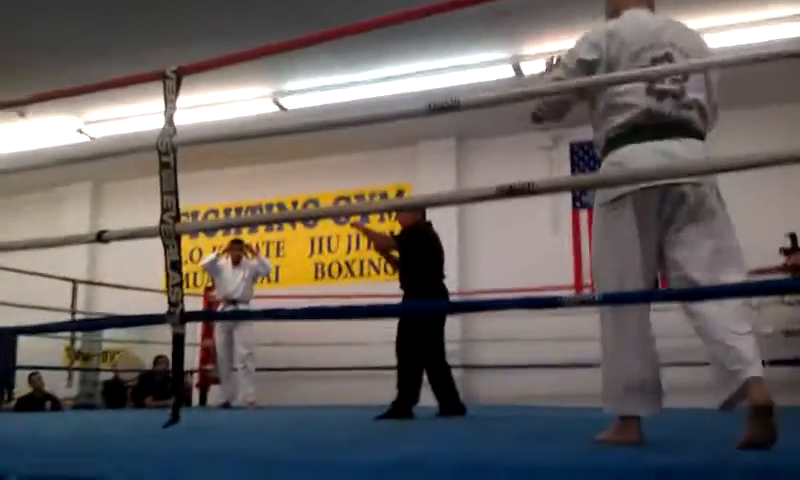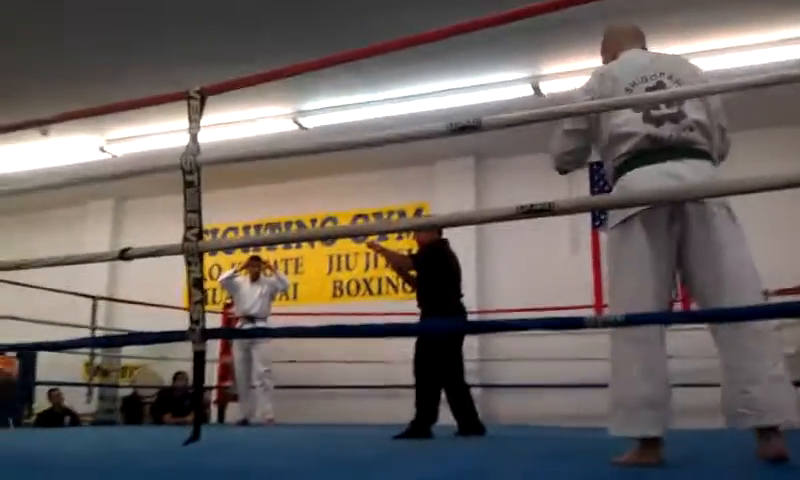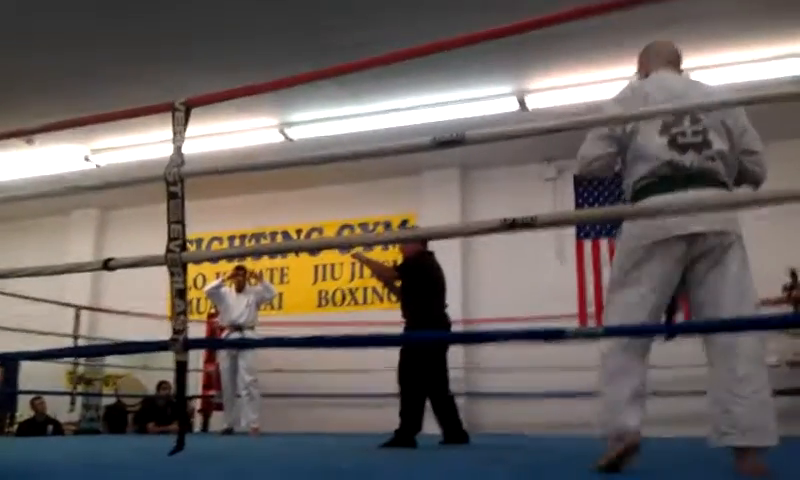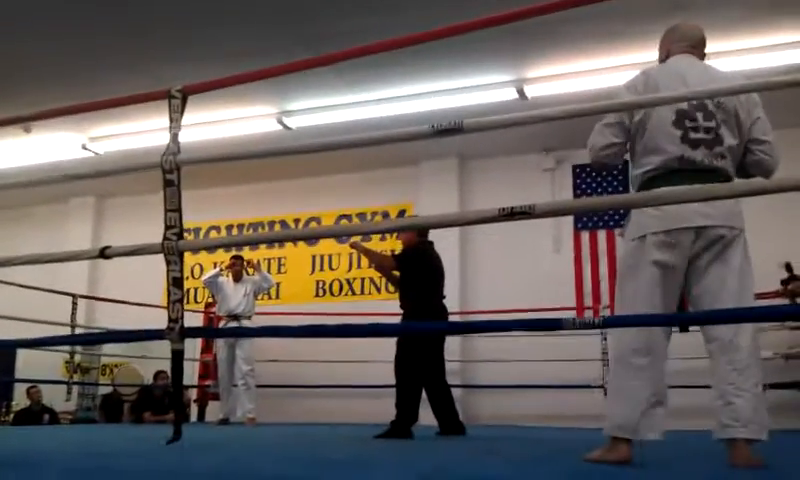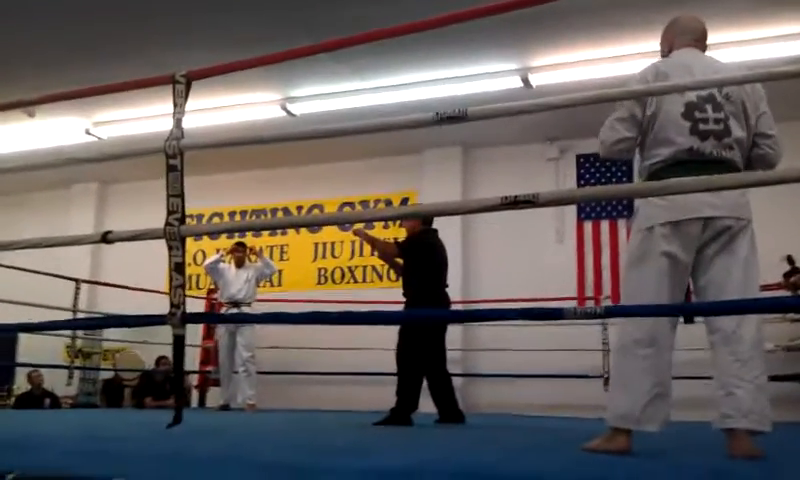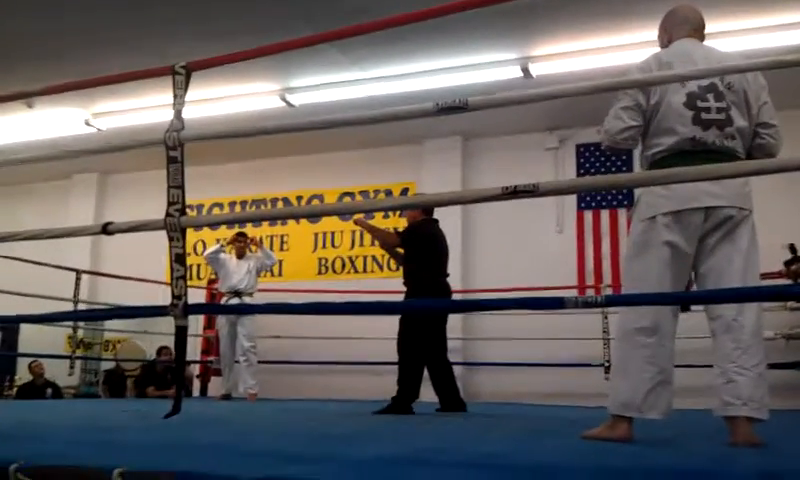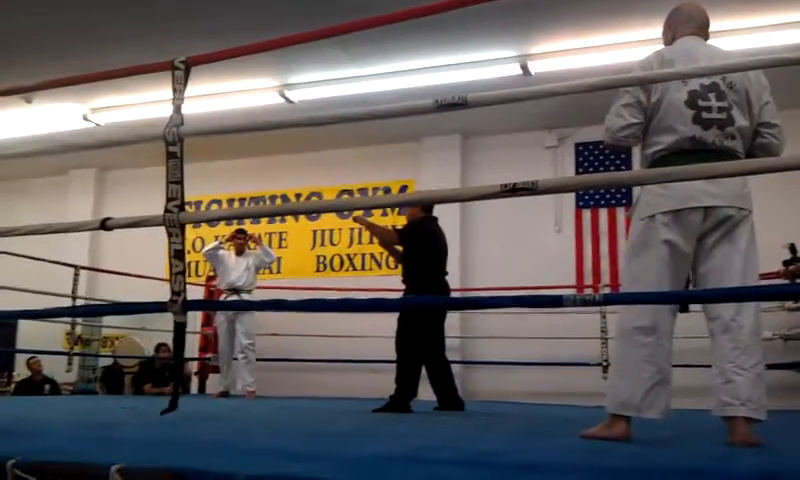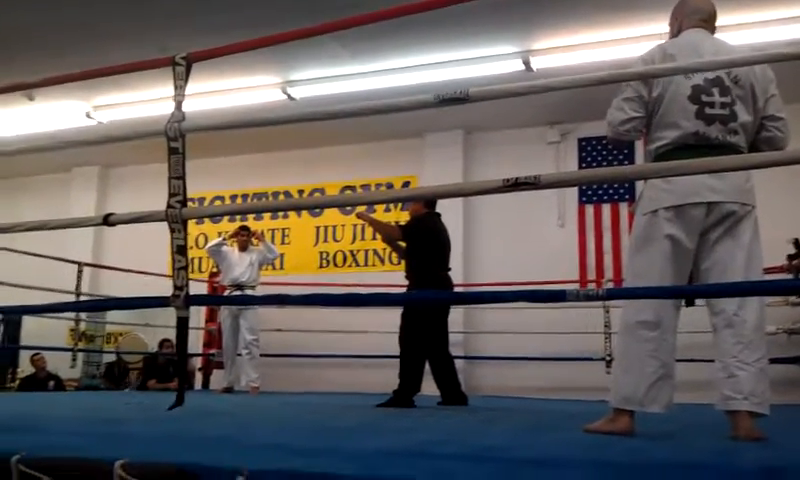
dt=0.4s
person 1, frame 1
left shoulder: (603, 38)
right shoulder: (692, 38)
left elbow: (546, 105)
right elbow: (708, 112)
left wrist: (553, 75)
left hip: (631, 166)
right hip: (690, 159)
left knee: (624, 296)
right knee: (711, 282)
left ankle: (628, 418)
right ankle: (752, 383)
person 1, frame 2
left shoulder: (601, 80)
right shoulder: (688, 69)
left elbow: (565, 156)
right elbow: (721, 143)
left wrist: (596, 139)
left hip: (640, 190)
right hip: (700, 183)
left knee: (638, 316)
right knee: (738, 304)
left ankle: (647, 439)
person 1, frame 3
left shoulder: (631, 96)
right shoulder: (720, 99)
left elbow: (591, 163)
right elbow: (755, 169)
left wrist: (628, 158)
left hip: (656, 216)
right hip: (714, 215)
left knee: (627, 325)
right knee: (733, 331)
left ankle: (624, 429)
person 1, frame 4
left shoulder: (643, 83)
right shoulder: (736, 88)
left elbow: (602, 151)
right elbow: (764, 160)
left hip: (660, 212)
right hip: (719, 211)
left knee: (639, 327)
right knee: (732, 328)
left ankle: (622, 438)
right ankle: (741, 441)
person 1, frame 5
left shoulder: (651, 76)
right shoulder: (743, 81)
left elbow: (613, 144)
right elbow: (768, 153)
left hip: (669, 203)
right hip: (727, 203)
left knee: (645, 315)
right knee: (736, 317)
left ankle: (622, 429)
right ankle: (741, 432)
person 1, frame 6
left shoulder: (651, 67)
right shoulder: (744, 71)
left elbow: (617, 135)
right elbow: (768, 142)
left hip: (671, 193)
right hip: (729, 193)
left knee: (647, 306)
right knee: (737, 305)
left ankle: (623, 417)
right ankle: (741, 419)
person 1, frame 7
left shoulder: (653, 65)
right shoulder: (747, 71)
left elbow: (618, 132)
right elbow: (771, 142)
left hip: (670, 192)
right hip: (729, 192)
left knee: (645, 305)
right knee: (735, 306)
left ankle: (620, 418)
right ankle: (740, 420)
person 1, frame 8
left shoulder: (656, 58)
right shoulder: (752, 63)
left elbow: (620, 125)
right elbow: (776, 136)
left hip: (673, 187)
right hip: (732, 187)
left knee: (649, 300)
right knee: (738, 301)
left ankle: (624, 411)
right ankle: (743, 413)
person 2, frame 1
left shoulder: (418, 232)
right shoulder: (423, 236)
left elbow: (389, 243)
right elbow: (408, 268)
left wrist: (362, 228)
right wrist: (386, 255)
left hip: (423, 302)
right hip: (429, 302)
left knee: (410, 353)
right knee: (432, 356)
left ankle: (403, 406)
right ankle: (451, 404)
person 2, frame 2
left shoulder: (435, 251)
right shoulder: (440, 254)
left elbow: (405, 262)
right elbow: (426, 285)
left wrist: (379, 249)
right wrist: (403, 274)
left hip: (440, 320)
right hip: (448, 320)
left knee: (428, 372)
right knee: (450, 375)
left ankle: (422, 425)
right ankle: (470, 424)
person 2, frame 3
left shoulder: (419, 262)
right shoulder: (426, 265)
left elbow: (390, 273)
right elbow: (411, 296)
left wrist: (363, 259)
right wrist: (388, 285)
left hip: (424, 331)
right hip: (432, 331)
left knee: (412, 383)
right knee: (435, 385)
left ankle: (406, 435)
right ankle: (455, 433)
person 2, frame 4
left shoulder: (418, 253)
right shoulder: (426, 255)
left elbow: (388, 262)
right elbow: (409, 286)
left wrist: (361, 248)
right wrist: (386, 274)
left hip: (421, 322)
right hip: (430, 321)
left knee: (408, 373)
right knee: (432, 376)
left ankle: (402, 426)
right ankle: (451, 425)
person 2, frame 5
left shoulder: (421, 240)
right shoulder: (430, 242)
left elbow: (392, 249)
right elbow: (413, 273)
left wrist: (364, 235)
right wrist: (389, 261)
left hip: (423, 309)
right hip: (433, 309)
left knee: (410, 361)
right knee: (433, 363)
left ankle: (402, 413)
right ankle: (450, 413)
person 2, frame 6
left shoulder: (422, 230)
right shoulder: (432, 232)
left elbow: (392, 239)
right elbow: (414, 262)
left wrist: (365, 225)
right wrist: (390, 251)
left hip: (424, 297)
right hip: (434, 297)
left knee: (411, 349)
right knee: (434, 352)
left ankle: (403, 402)
right ankle: (452, 402)
person 2, frame 7
left shoulder: (421, 227)
right shoulder: (431, 230)
left elbow: (391, 236)
right elbow: (413, 260)
left wrist: (364, 222)
right wrist: (389, 248)
left hip: (422, 295)
right hip: (433, 295)
left knee: (409, 347)
right knee: (432, 350)
left ankle: (401, 400)
right ankle: (450, 400)
person 2, frame 8
left shoulder: (424, 223)
right shoulder: (434, 226)
left elbow: (394, 232)
right elbow: (416, 255)
left wrist: (367, 218)
right wrist: (392, 244)
left hip: (425, 291)
right hip: (436, 291)
left knee: (412, 342)
right knee: (435, 345)
left ankle: (404, 395)
right ankle: (453, 395)
person 3, frame 1
left shoulder: (250, 266)
right shoulder: (221, 266)
left elbow: (267, 269)
right elbow: (205, 264)
left wrist: (254, 254)
right wrist: (221, 252)
right hip: (224, 311)
left knee: (244, 355)
right knee: (223, 357)
left ankle: (248, 397)
right ankle: (228, 396)
person 3, frame 2
left shoulder: (268, 283)
right shoulder: (239, 283)
left elbow: (285, 285)
right elbow: (222, 280)
left wrist: (272, 269)
right wrist: (239, 269)
left hip: (259, 328)
right hip: (242, 328)
left knee: (262, 372)
right knee: (241, 374)
left ankle: (267, 414)
right ankle: (246, 413)
person 3, frame 3
left shoulder: (254, 293)
right shoulder: (224, 293)
left elbow: (271, 294)
right elbow: (208, 291)
left wrist: (259, 280)
right wrist: (225, 279)
left hip: (246, 338)
right hip: (228, 337)
left knee: (248, 381)
right knee: (227, 383)
left ankle: (253, 423)
right ankle: (230, 423)
person 3, frame 4
left shoulder: (252, 282)
right shoulder: (221, 283)
left elbow: (269, 283)
right elbow: (206, 280)
left wrist: (257, 268)
right wrist: (223, 268)
left hip: (244, 328)
right hip: (225, 327)
left knee: (246, 371)
right knee: (224, 373)
left ankle: (249, 413)
right ankle: (226, 413)
person 3, frame 5
left shoulder: (254, 269)
right shoulder: (223, 269)
left elbow: (271, 270)
right elbow: (207, 265)
left wrist: (259, 255)
right wrist: (224, 254)
right hip: (226, 314)
left knee: (246, 358)
right knee: (225, 360)
left ankle: (249, 400)
right ankle: (226, 399)
person 3, frame 6
left shoulder: (255, 260)
right shoulder: (224, 260)
left elbow: (272, 261)
right elbow: (208, 255)
left wrist: (260, 246)
right wrist: (225, 244)
left hip: (245, 305)
right hip: (227, 304)
left knee: (247, 347)
right knee: (226, 349)
left ankle: (250, 389)
right ankle: (227, 389)
person 3, frame 7
left shoulder: (254, 257)
right shoulder: (223, 256)
left elbow: (271, 258)
right elbow: (206, 252)
left wrist: (259, 243)
right wrist: (224, 241)
right hip: (225, 301)
left knee: (246, 345)
right knee: (224, 347)
left ankle: (248, 386)
right ankle: (225, 386)
person 3, frame 8
left shoulder: (257, 253)
right shoulder: (226, 253)
left elbow: (274, 255)
right elbow: (210, 248)
left wrist: (262, 240)
right wrist: (227, 238)
left knee: (250, 340)
right knee: (228, 343)
left ankle: (253, 382)
right ankle: (229, 382)
